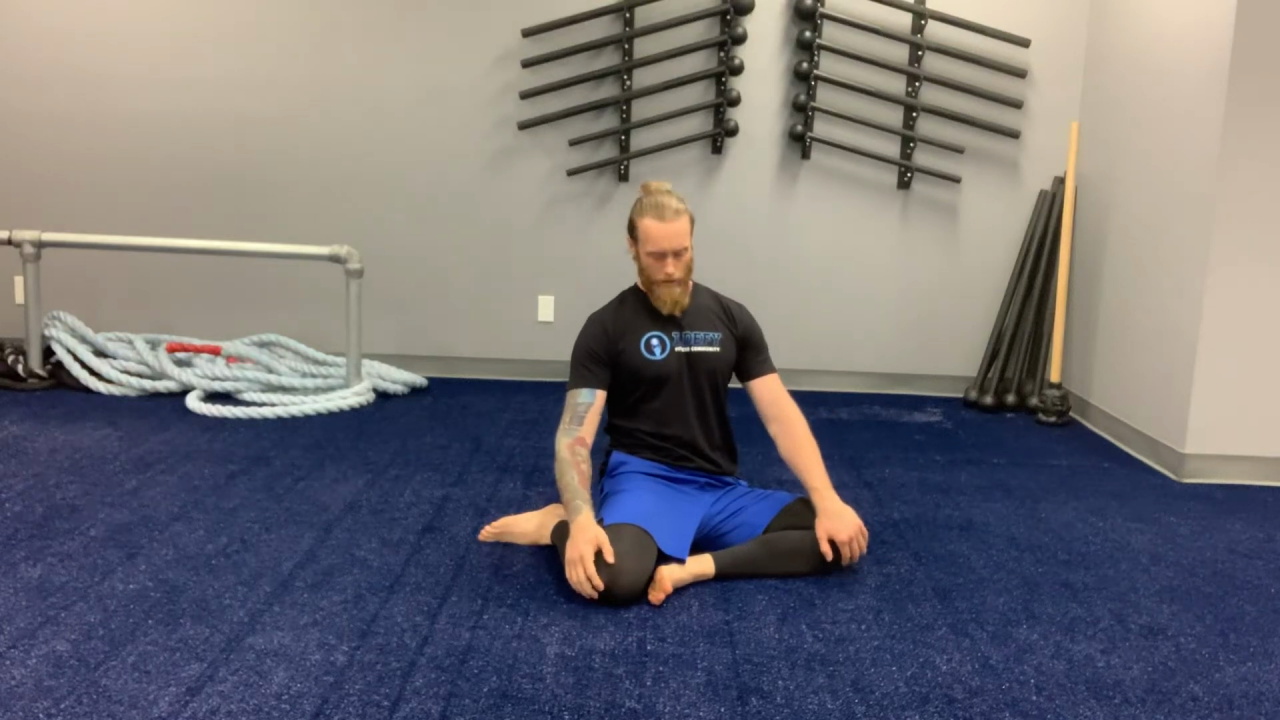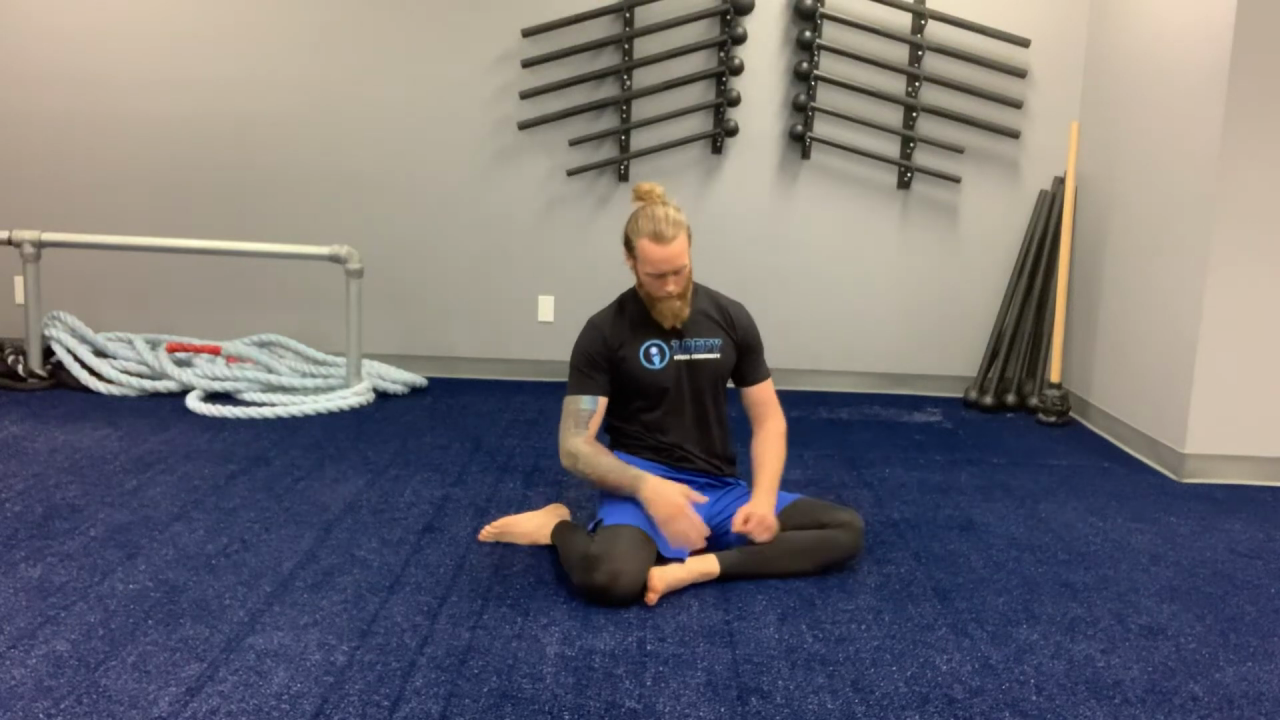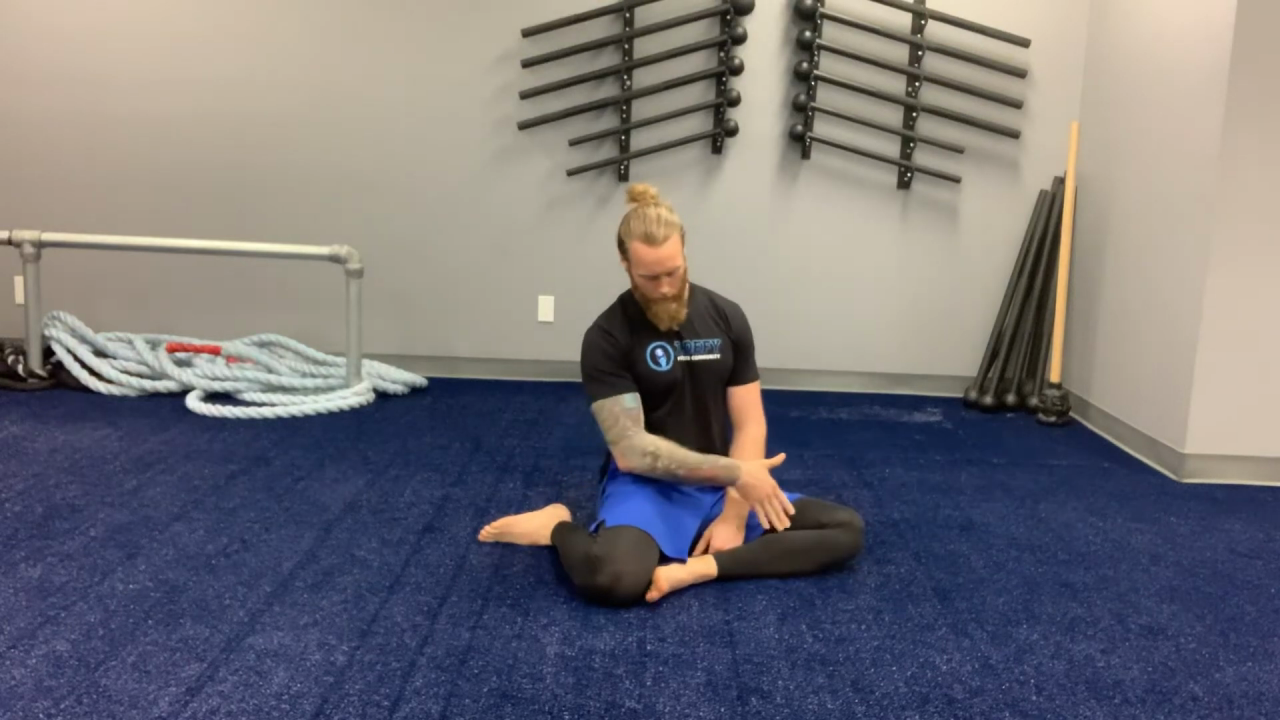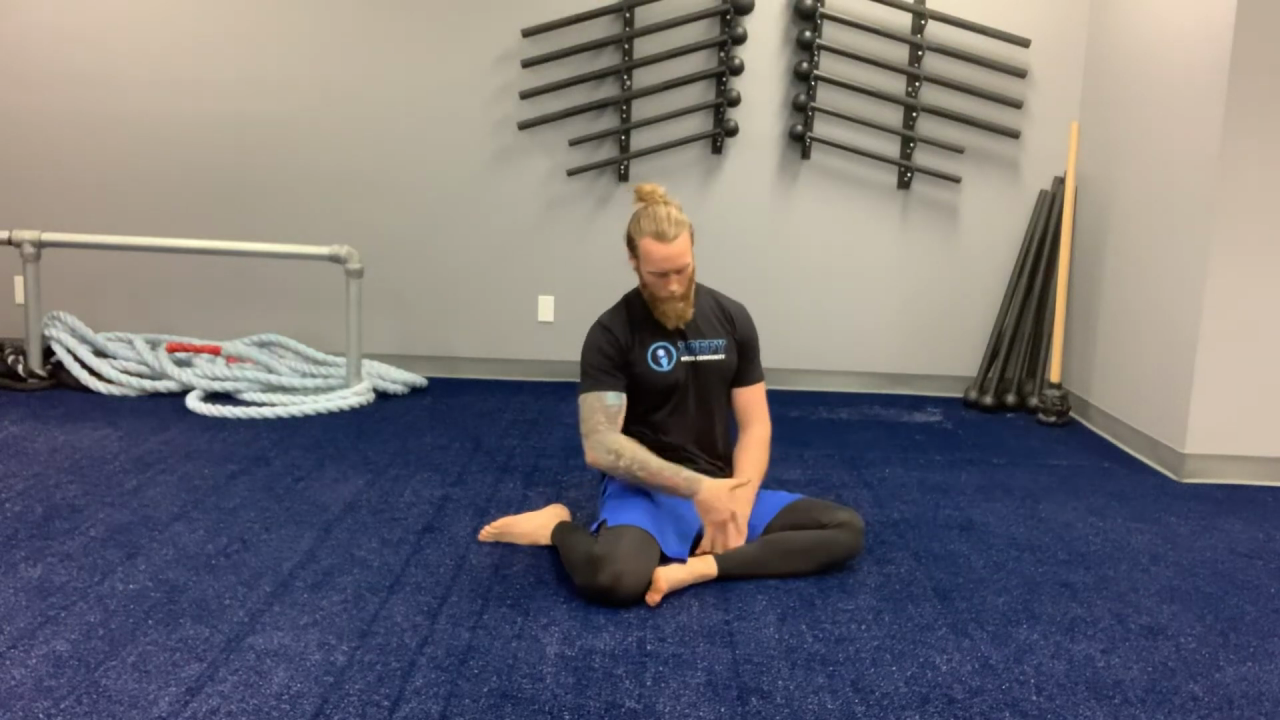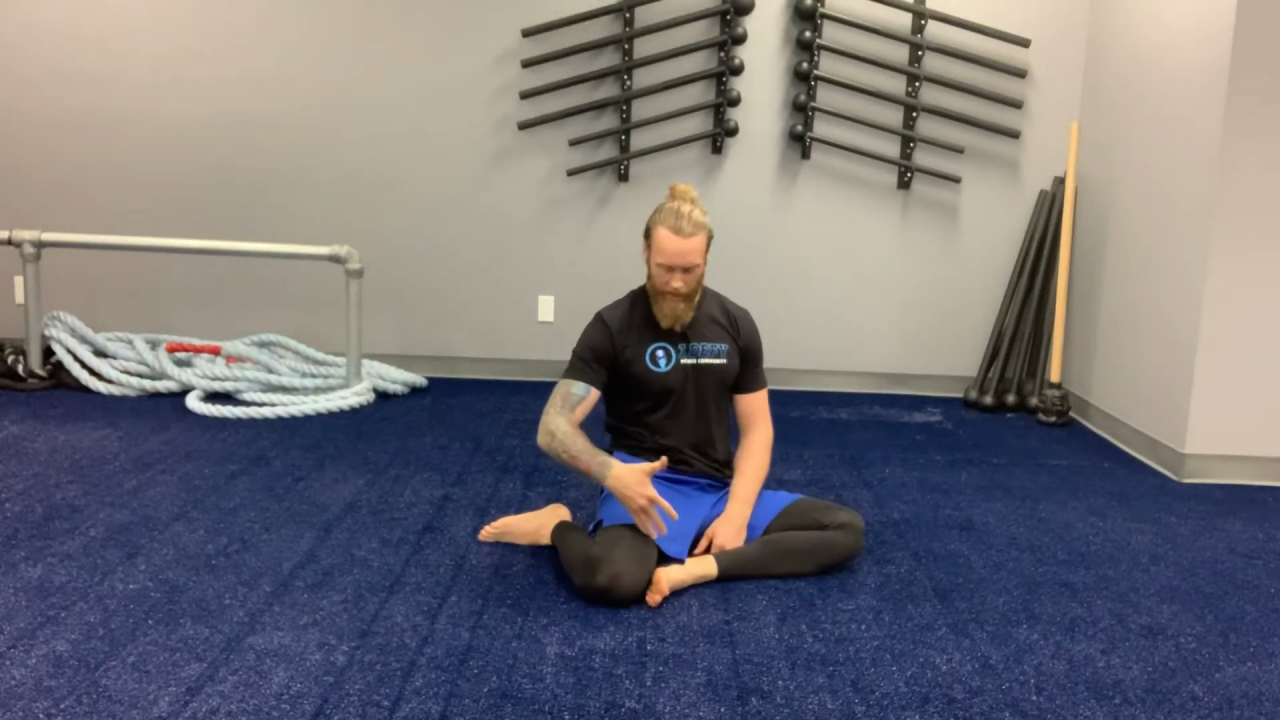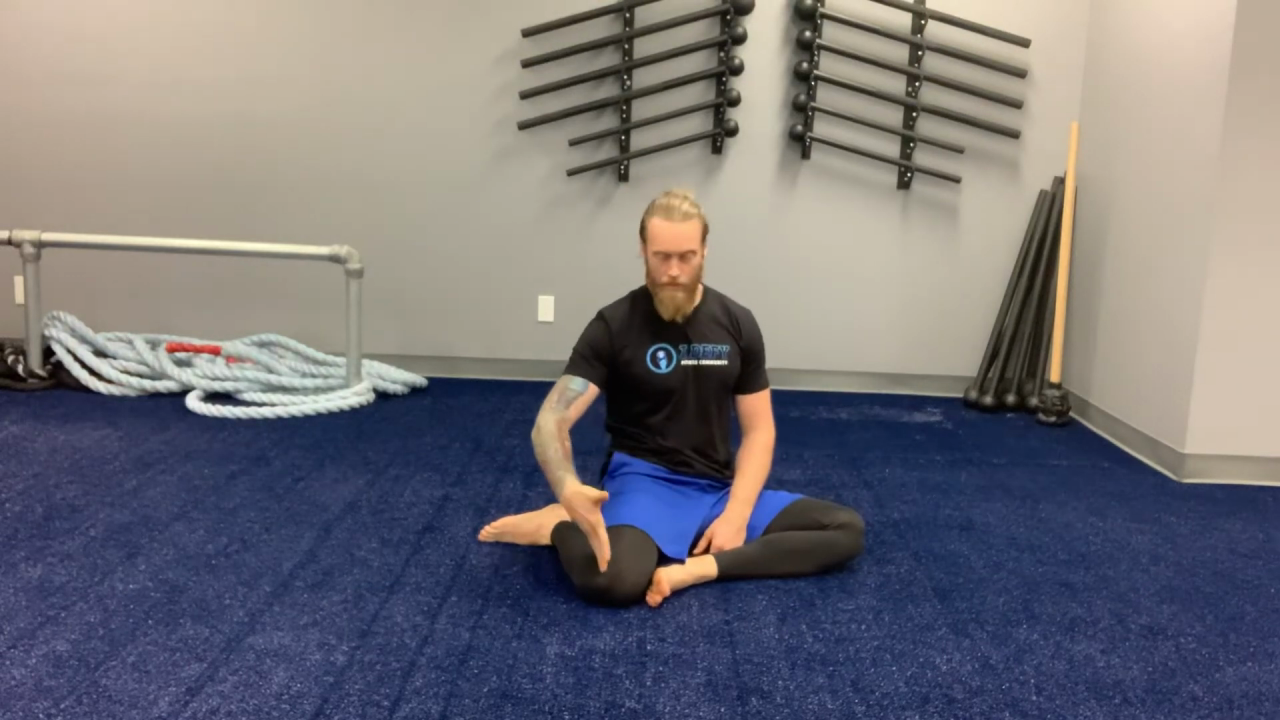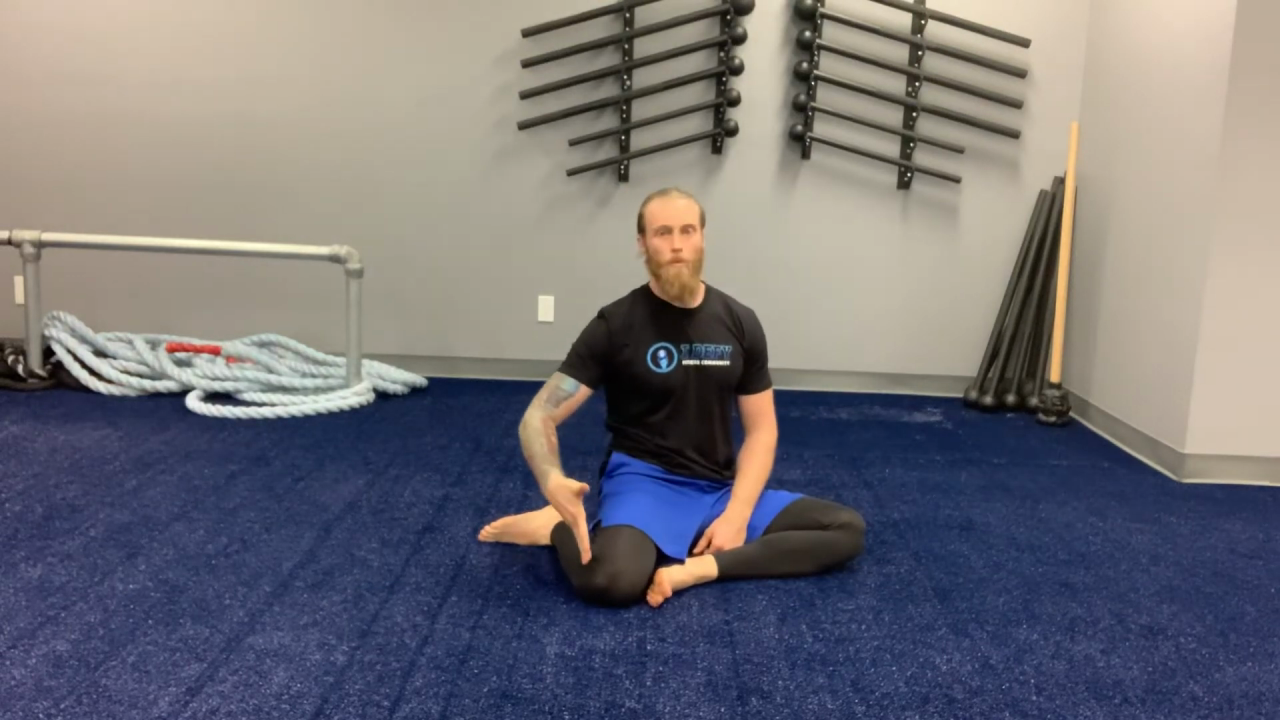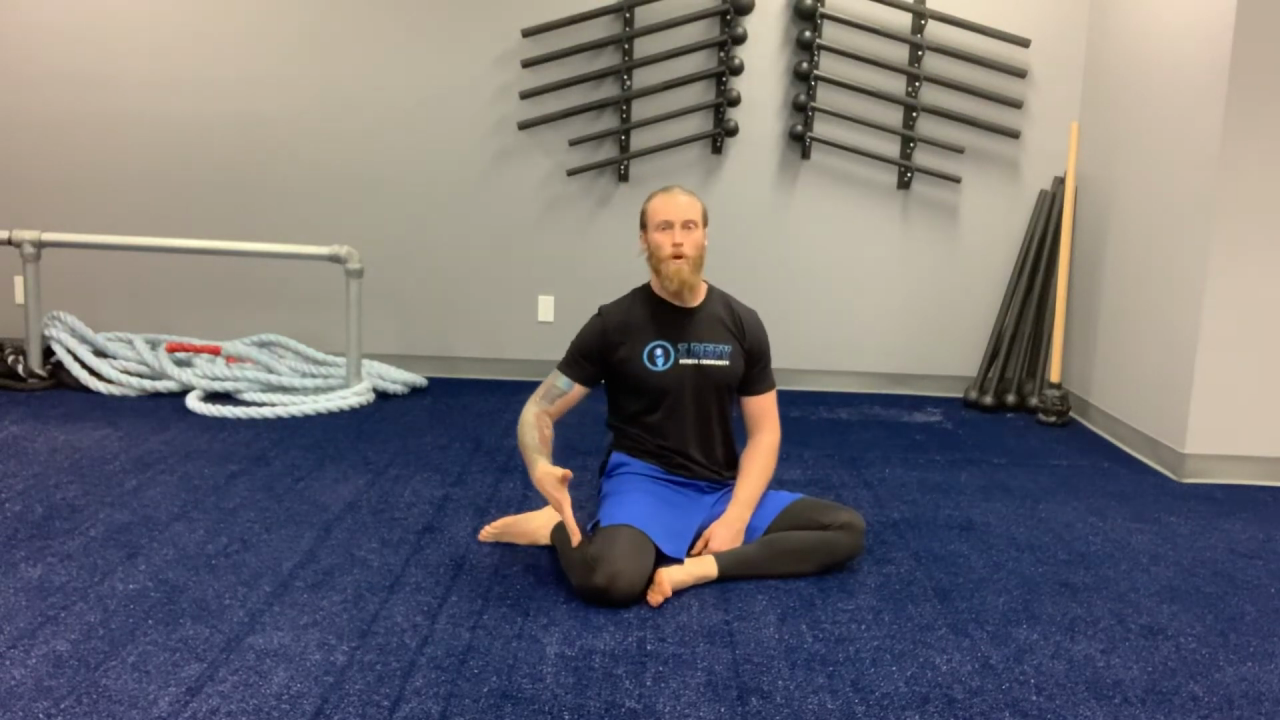
dt=0.3s
person 1, frame 1
left shoulder: (731, 317)
right shoulder: (607, 327)
left elbow: (780, 415)
right elbow: (574, 435)
left wrist: (828, 501)
right wrist: (581, 519)
left hip: (720, 488)
right hip: (643, 480)
left knee: (841, 540)
right knee: (616, 578)
left ankle: (694, 567)
right ankle: (555, 525)
person 1, frame 2
left shoulder: (731, 317)
right shoulder: (604, 333)
left elbow: (768, 418)
right elbow: (574, 446)
left wrist: (765, 496)
right wrist: (648, 488)
left hip: (717, 488)
right hip: (641, 486)
left knee: (847, 530)
right knee: (612, 578)
left ankle: (695, 568)
right ankle: (557, 526)
person 1, frame 3
left shoulder: (726, 317)
right shoulder: (607, 337)
left elbow: (750, 425)
right elbow: (630, 451)
left wrist: (734, 512)
right wrist: (737, 473)
left hip: (719, 488)
right hip: (647, 487)
left knee: (846, 529)
right knee: (617, 578)
left ankle: (693, 569)
right ankle: (558, 527)
person 1, frame 4
left shoulder: (731, 318)
right shoulder: (612, 333)
left elbow: (754, 426)
right elbow: (601, 446)
left wrist: (736, 511)
right wrist: (696, 487)
left hip: (717, 489)
right hip: (651, 488)
left knee: (846, 529)
right knee: (616, 578)
left ankle: (693, 569)
right ankle: (556, 527)
person 1, frame 5
left shoulder: (736, 323)
right shoulder: (612, 327)
left elbow: (756, 432)
right elbow: (553, 429)
left wrist: (736, 514)
right wrist: (611, 473)
left hip: (721, 489)
right hip: (646, 487)
left knee: (847, 529)
right knee: (612, 578)
left ankle: (694, 569)
right ankle: (556, 526)
person 1, frame 6
left shoulder: (737, 323)
right shoulder: (613, 326)
left elbow: (758, 431)
right elbow: (551, 422)
left wrist: (737, 514)
right wrist: (568, 490)
left hip: (720, 488)
right hip: (646, 483)
left knee: (847, 529)
right knee: (614, 578)
left ankle: (696, 568)
right ankle: (555, 526)
person 1, frame 7
left shoulder: (740, 322)
right shoulder: (614, 325)
left elbow: (761, 431)
right elbow: (539, 417)
left wrist: (737, 514)
right wrist: (553, 482)
left hip: (721, 489)
right hip: (644, 482)
left knee: (847, 529)
right knee: (612, 579)
left ankle: (696, 568)
right ankle: (555, 528)
person 1, frame 8
left shoulder: (742, 323)
right shoulder: (614, 324)
left elbow: (764, 433)
right elbow: (540, 410)
left wrist: (736, 517)
right wrist: (539, 469)
left hip: (722, 489)
right hip: (644, 482)
left knee: (848, 529)
right knee: (611, 579)
left ankle: (696, 568)
right ankle: (555, 527)
